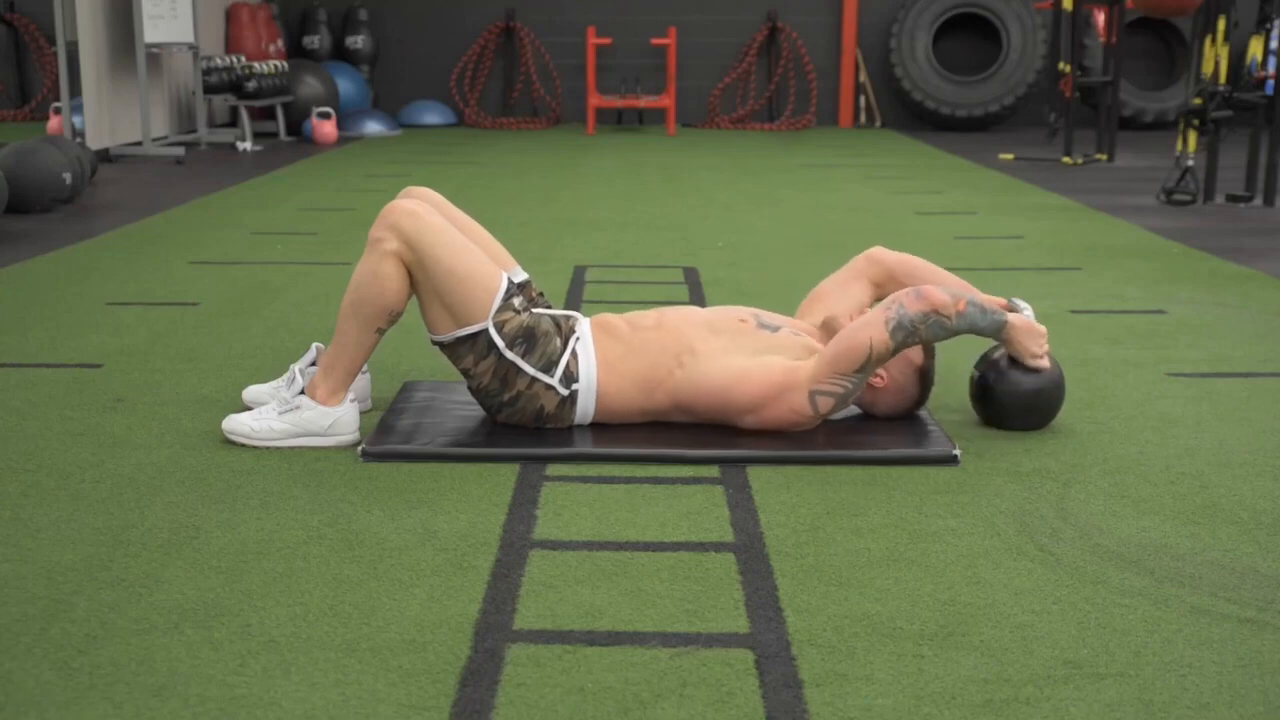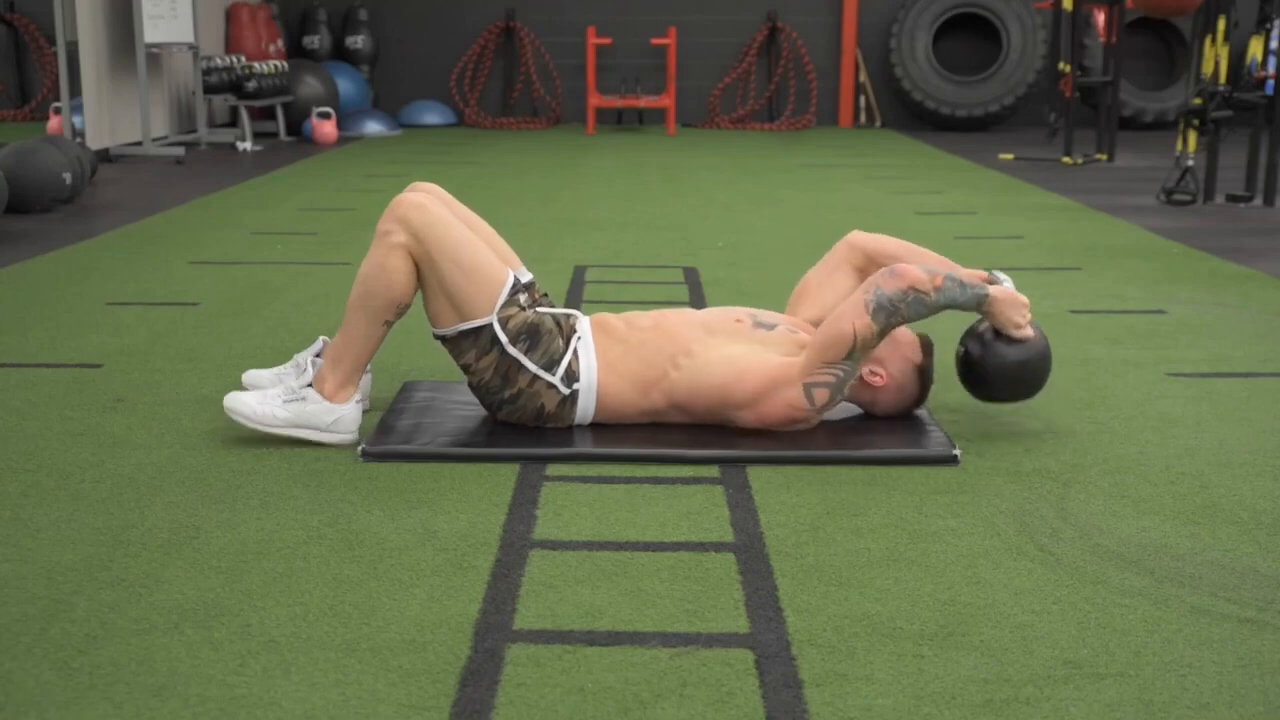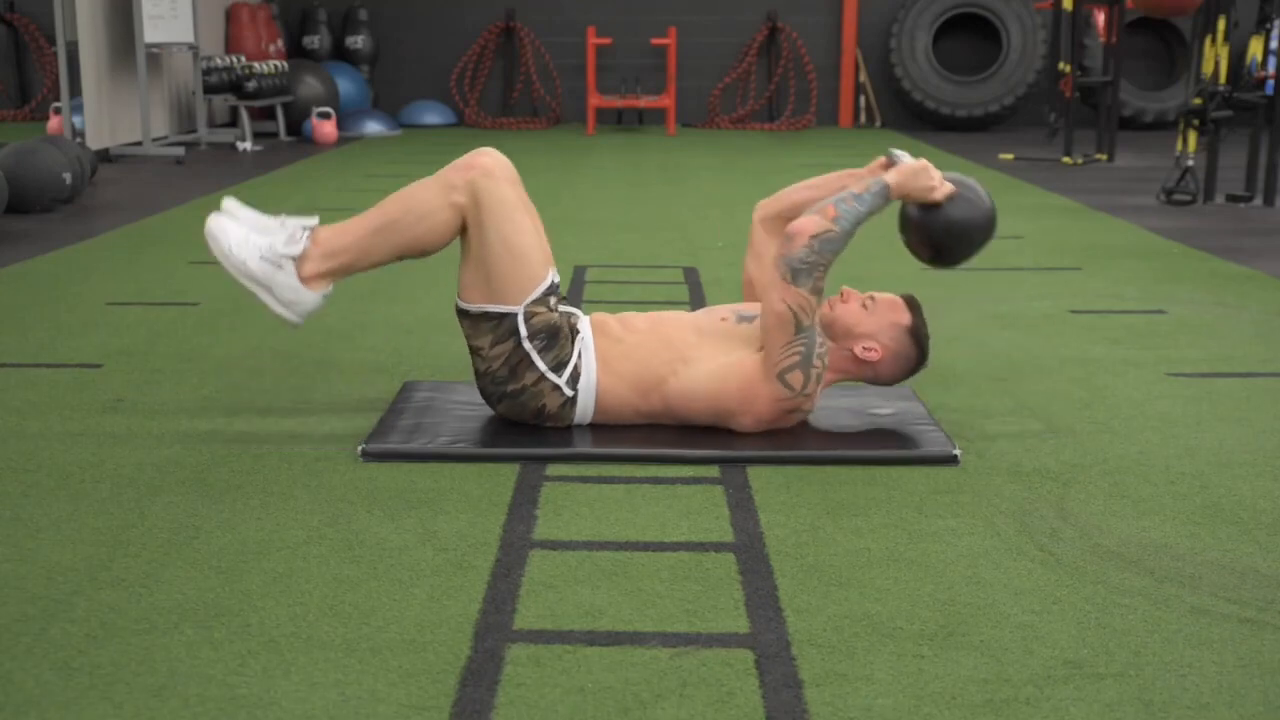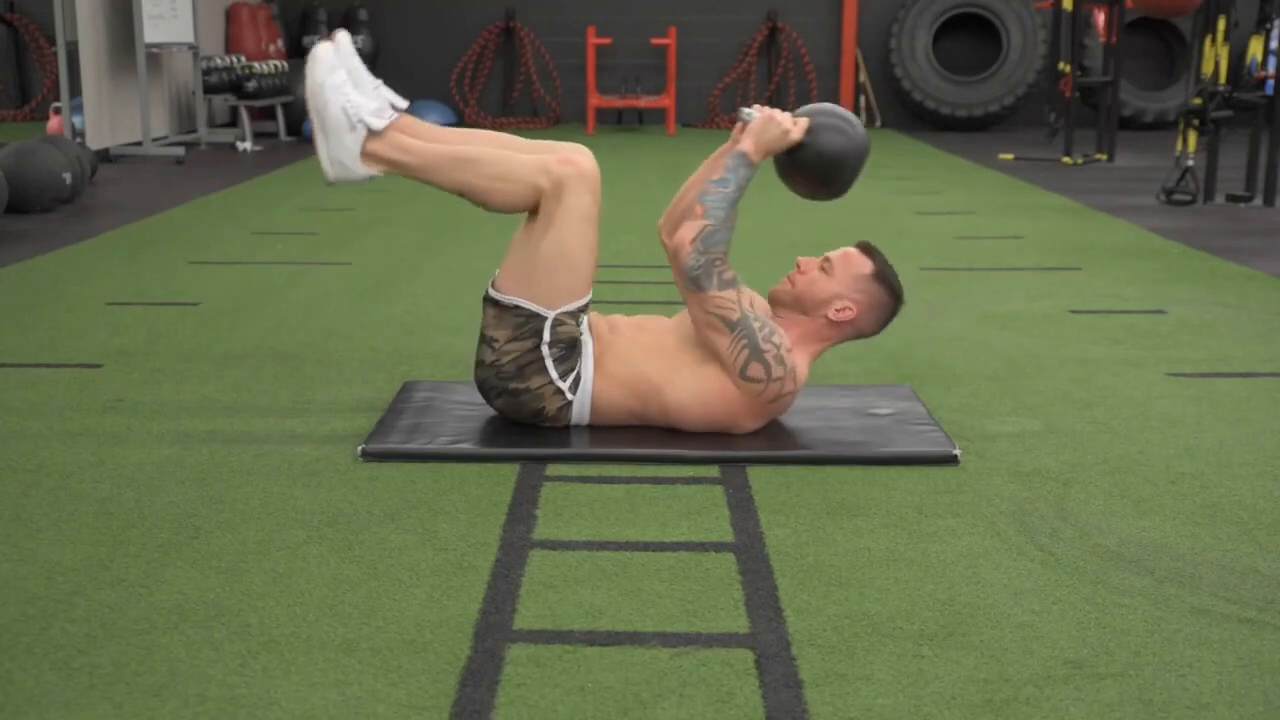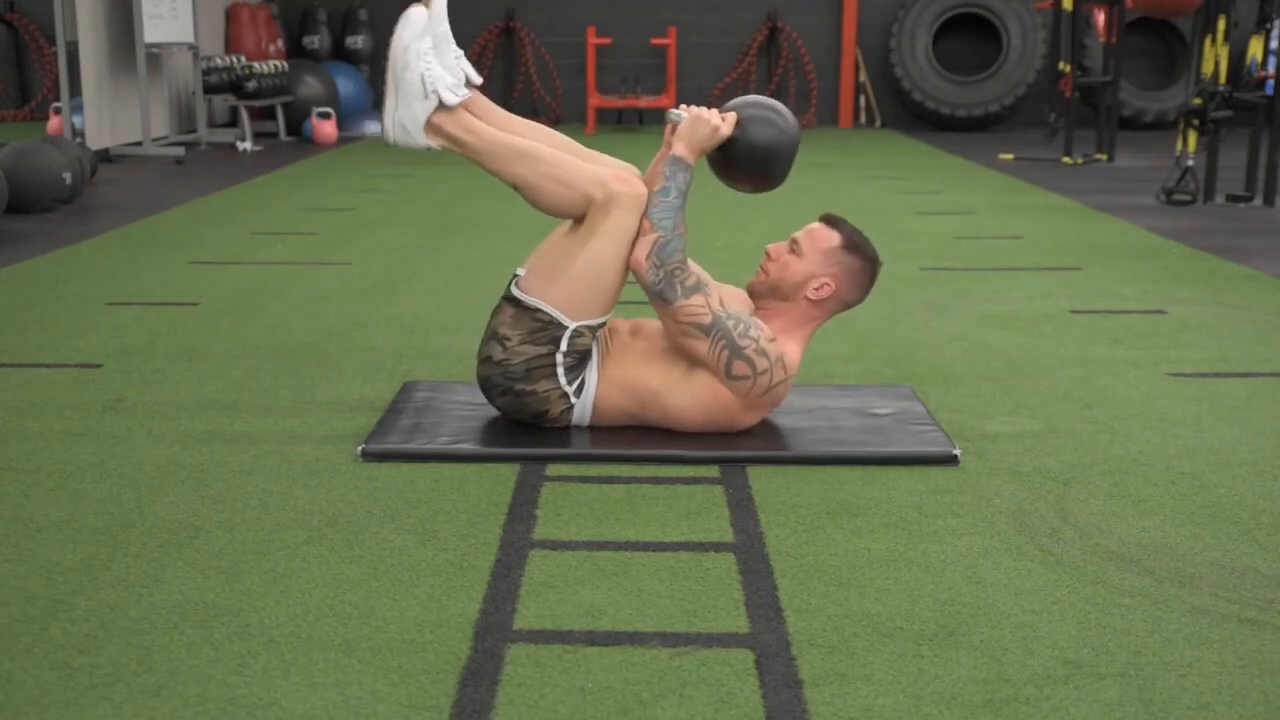
dt=0.3s
person 1, frame 1
left shoulder: (812, 396)
right shoulder: (814, 339)
left elbow: (924, 303)
right elbow: (878, 263)
left wrist: (1001, 324)
right wrist: (997, 304)
left hip: (543, 380)
right hip: (558, 339)
left knee: (400, 225)
right knee: (415, 203)
left ankle: (324, 404)
right ankle: (335, 373)
person 1, frame 2
left shoulder: (806, 392)
right shoulder: (804, 339)
left elbow: (902, 280)
right elbow: (859, 247)
left wrist: (985, 297)
right wrist: (980, 282)
left hip: (545, 377)
right hip: (560, 337)
left knee: (408, 220)
right knee: (422, 199)
left ankle: (329, 396)
right ankle: (339, 364)
person 1, frame 3
left shoulder: (795, 386)
right shoulder: (779, 350)
left elbow: (798, 246)
right elbow: (771, 221)
left wrist: (885, 183)
right wrist: (886, 174)
left hip: (539, 376)
right hip: (559, 349)
left knee: (483, 170)
right knee: (481, 180)
left ankle: (304, 271)
right ankle: (307, 251)
person 1, frame 4
left shoulder: (772, 371)
right shoulder: (764, 333)
left elbow: (692, 252)
right elbow: (674, 228)
left wrist: (750, 151)
right wrist: (746, 143)
left hip: (536, 378)
right hip: (552, 360)
left knee: (571, 172)
right knee: (563, 173)
left ankle: (369, 144)
right ankle: (381, 131)
person 1, frame 5
left shoulder: (763, 364)
right shoulder: (749, 318)
left elbow: (651, 262)
right elbow: (645, 235)
left wrist: (684, 153)
right wrist: (677, 146)
left hip: (535, 377)
right hip: (549, 364)
left knee: (618, 192)
right knee: (621, 192)
left ankle: (434, 116)
right ankle: (452, 98)
